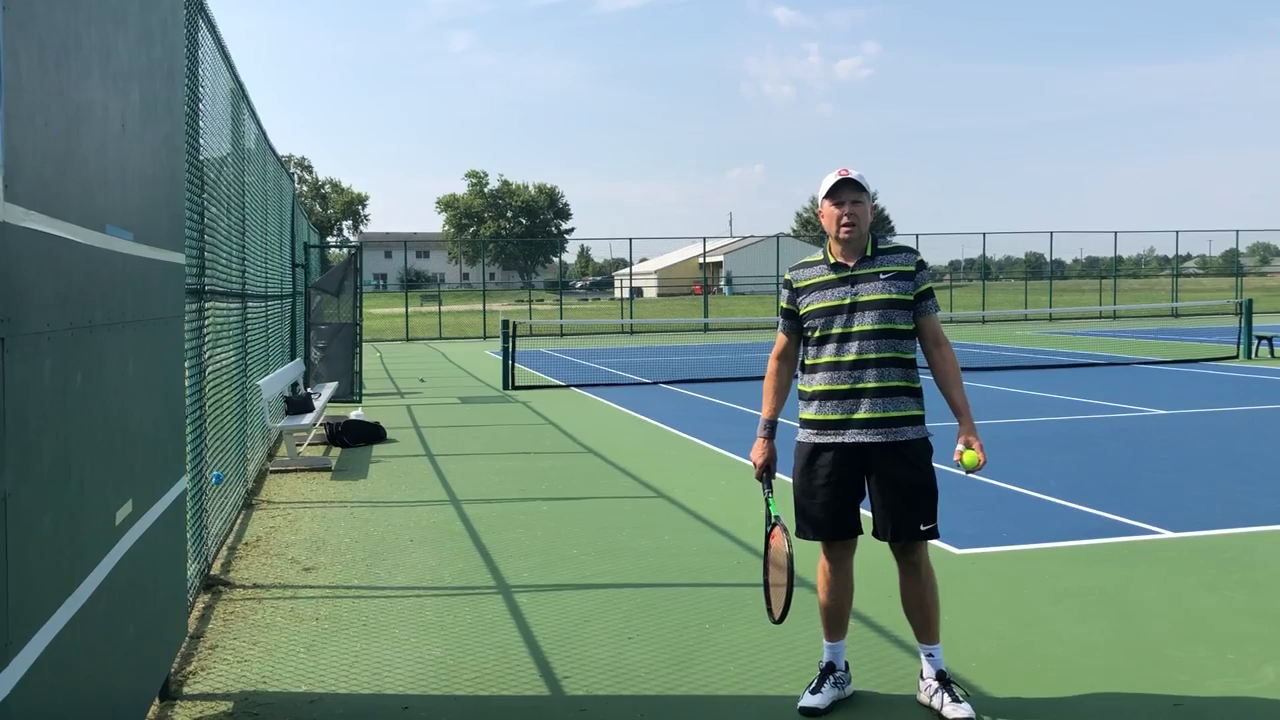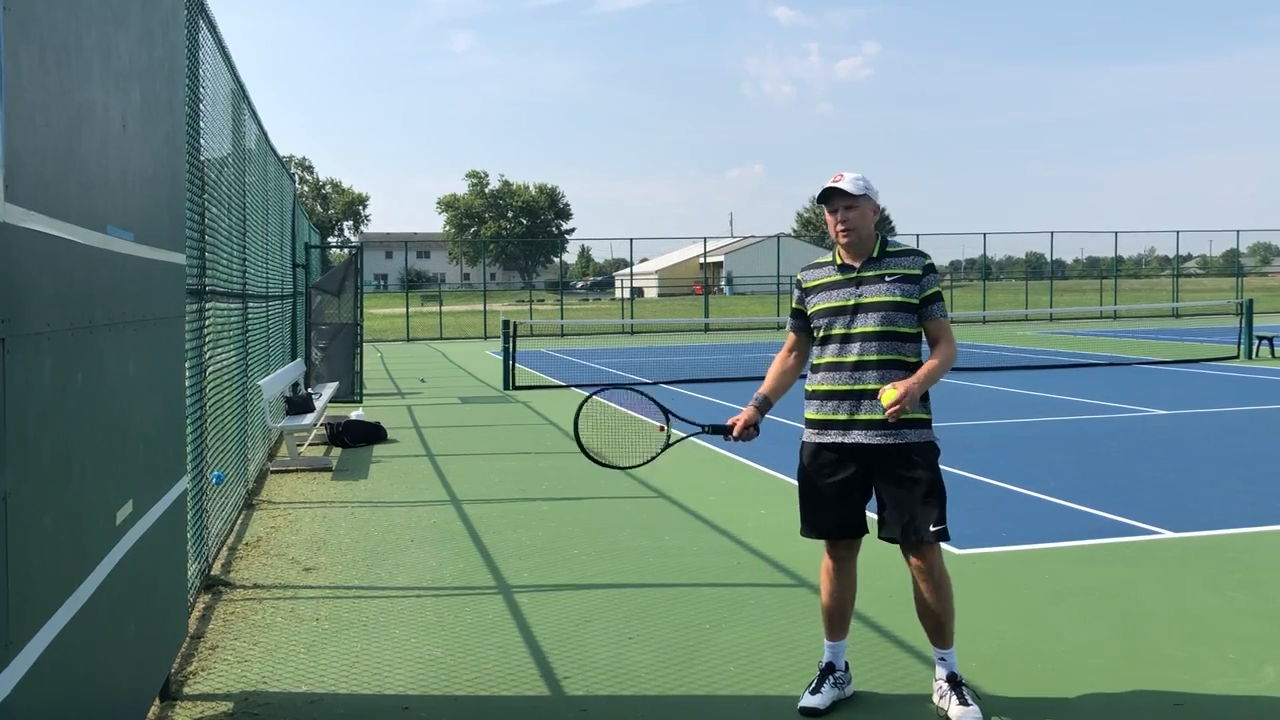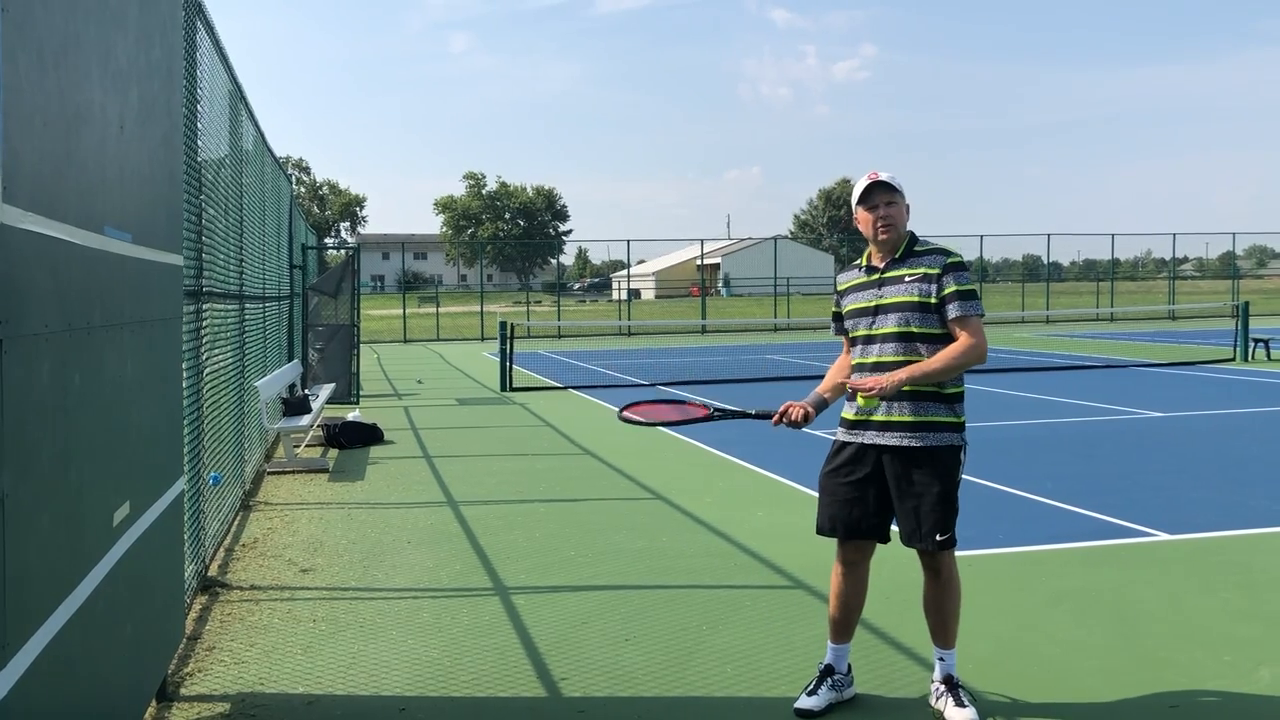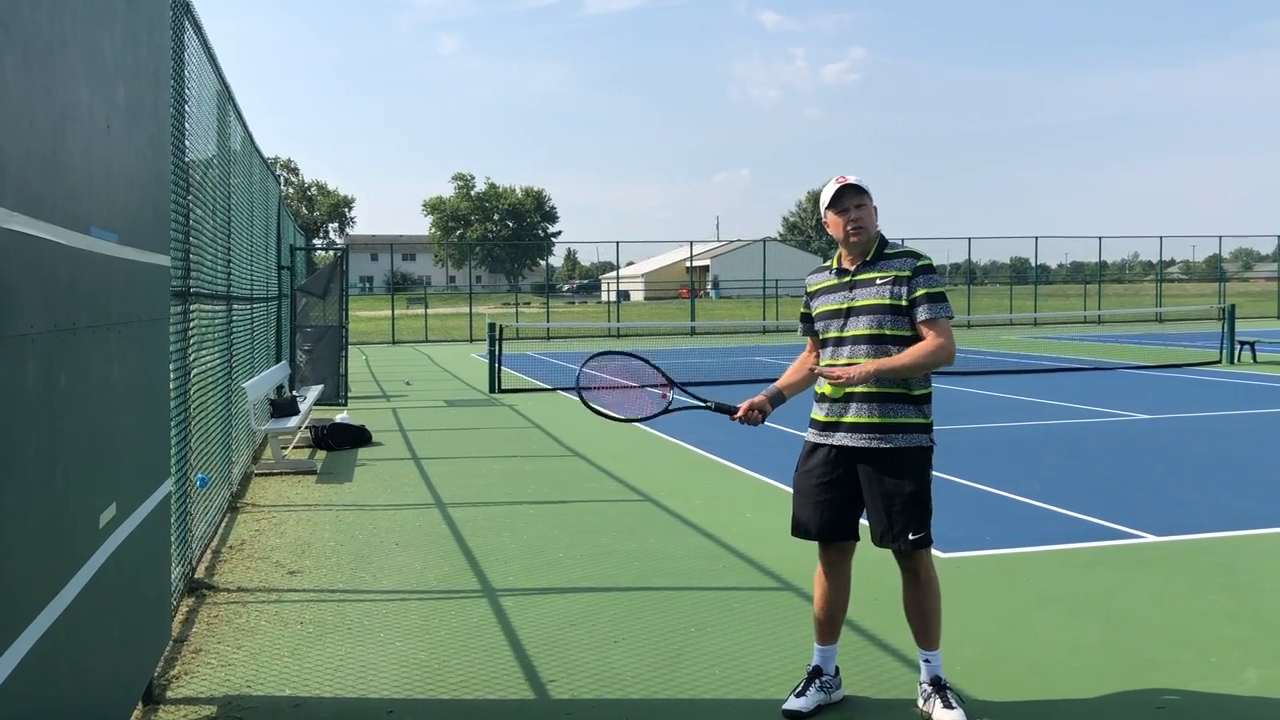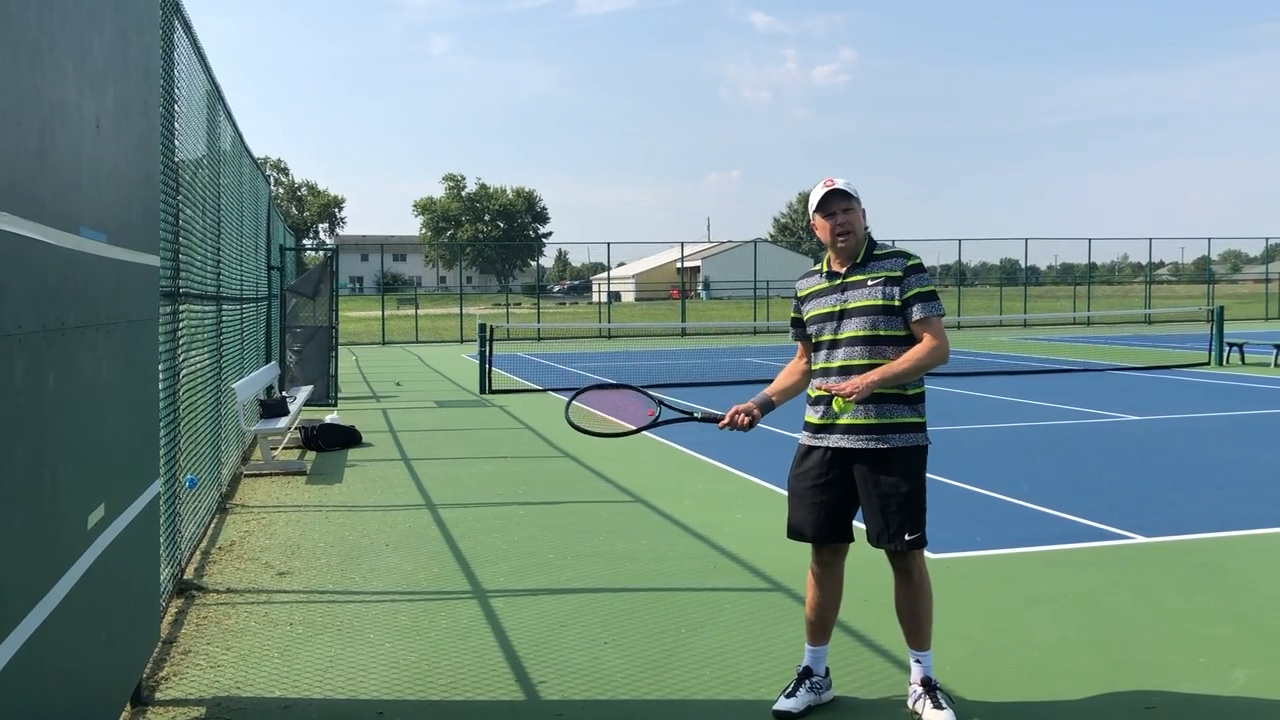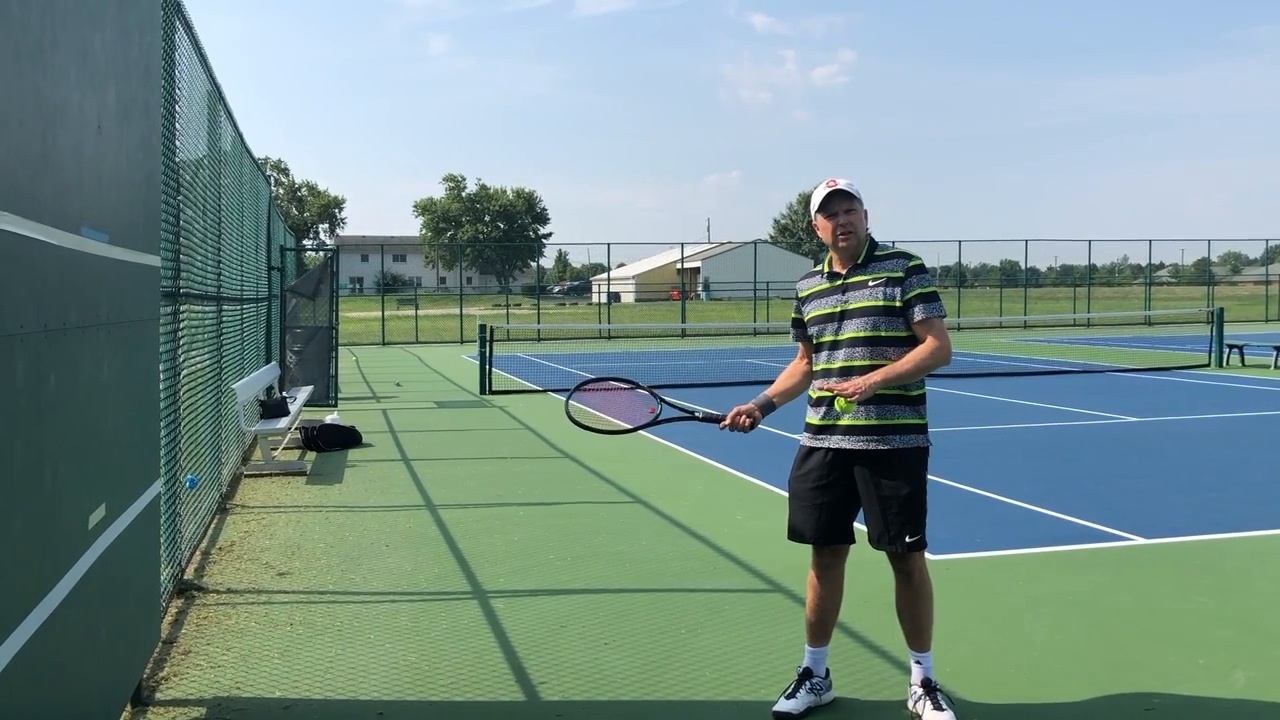
dt=0.7s
person 1, frame 1
left shoulder: (906, 264)
right shoulder: (799, 277)
left elbow: (936, 345)
right elbow: (782, 358)
left wrist: (965, 422)
right wrist: (765, 433)
left hip: (899, 437)
right hip: (823, 440)
left knee: (912, 553)
right knee: (834, 550)
left ankle: (933, 674)
right ankle: (833, 668)
person 1, frame 2
left shoulder: (916, 267)
right shoulder: (810, 278)
left elbow: (945, 343)
right elbow: (793, 352)
left wrist: (917, 383)
right wrist: (757, 406)
left hip: (905, 438)
right hip: (829, 441)
left knee: (923, 555)
right knee: (838, 550)
left ankle: (947, 675)
right ankle: (834, 668)
person 1, frame 3
left shoulder: (943, 265)
right shoulder: (848, 280)
left elbow: (974, 347)
left wrist: (899, 378)
right wrist: (815, 401)
left hip: (927, 440)
right hip: (857, 438)
left knee: (936, 555)
right knee: (850, 550)
right ankle: (836, 670)
person 1, frame 4
left shoulder: (913, 267)
right shoulder: (817, 281)
left elbow: (942, 347)
left wrist: (867, 370)
right wrist: (771, 396)
left hip: (898, 441)
right hip: (829, 440)
left knee: (913, 555)
right knee: (832, 551)
right ankle: (824, 673)
person 1, frame 5
left shoulder: (903, 267)
right shoulder: (807, 285)
left elbow: (936, 348)
left wrist: (868, 382)
right wrist: (760, 403)
left hip: (893, 441)
right hip: (822, 442)
left knee: (906, 556)
right knee: (825, 552)
right ankle: (814, 673)
person 1, frame 6
left shoulder: (904, 268)
right shoulder: (807, 286)
left elbow: (938, 348)
left wrist: (871, 381)
right wrist: (760, 405)
left hip: (894, 443)
right hip: (823, 444)
left knee: (907, 558)
right knee: (825, 554)
right ankle: (814, 674)
